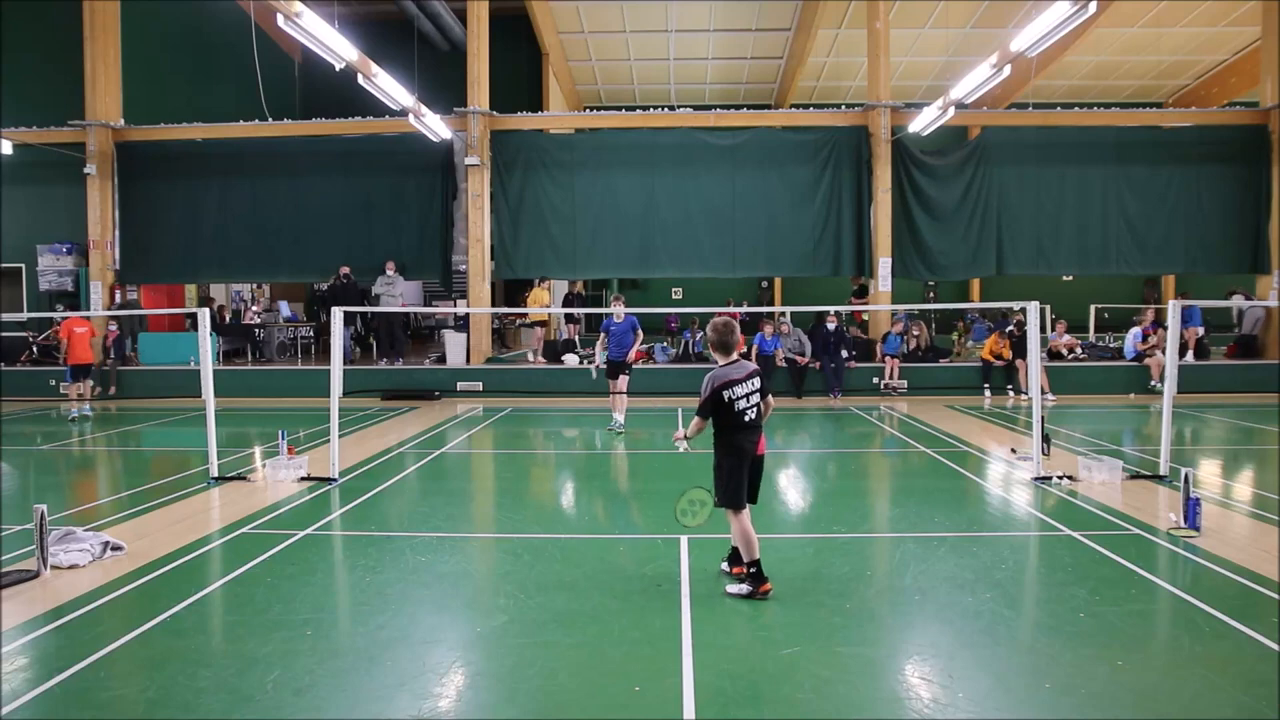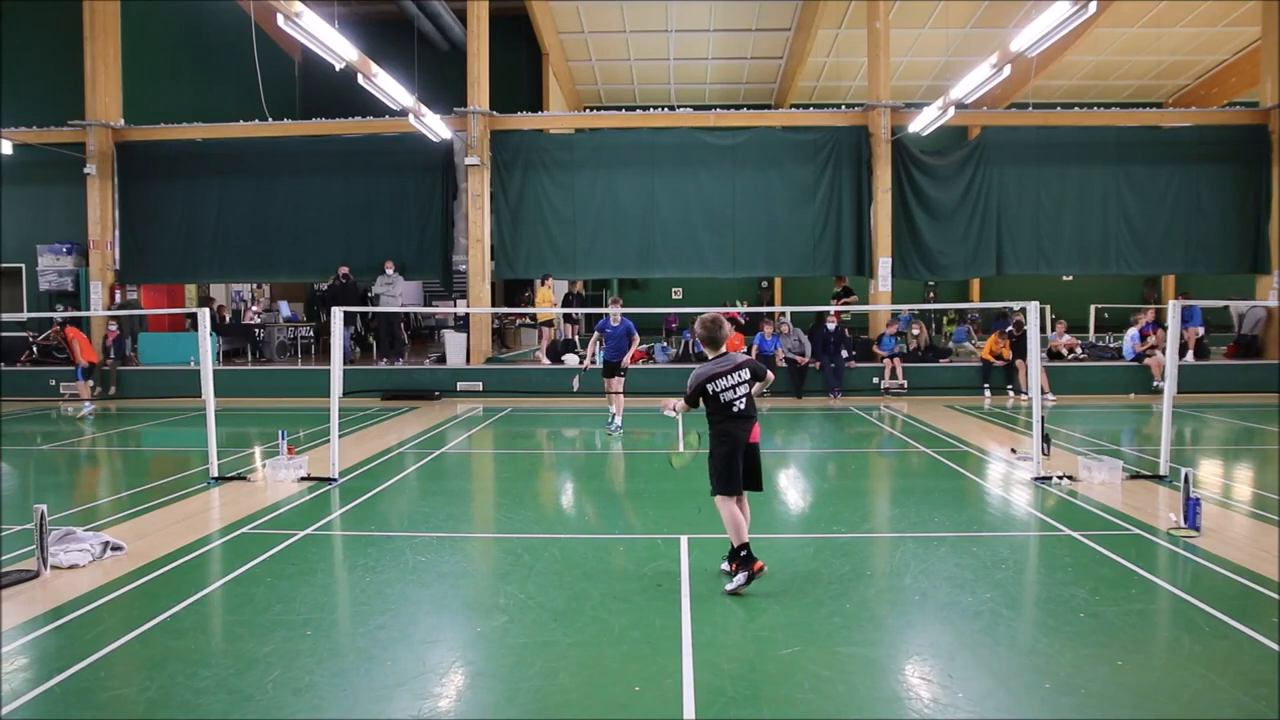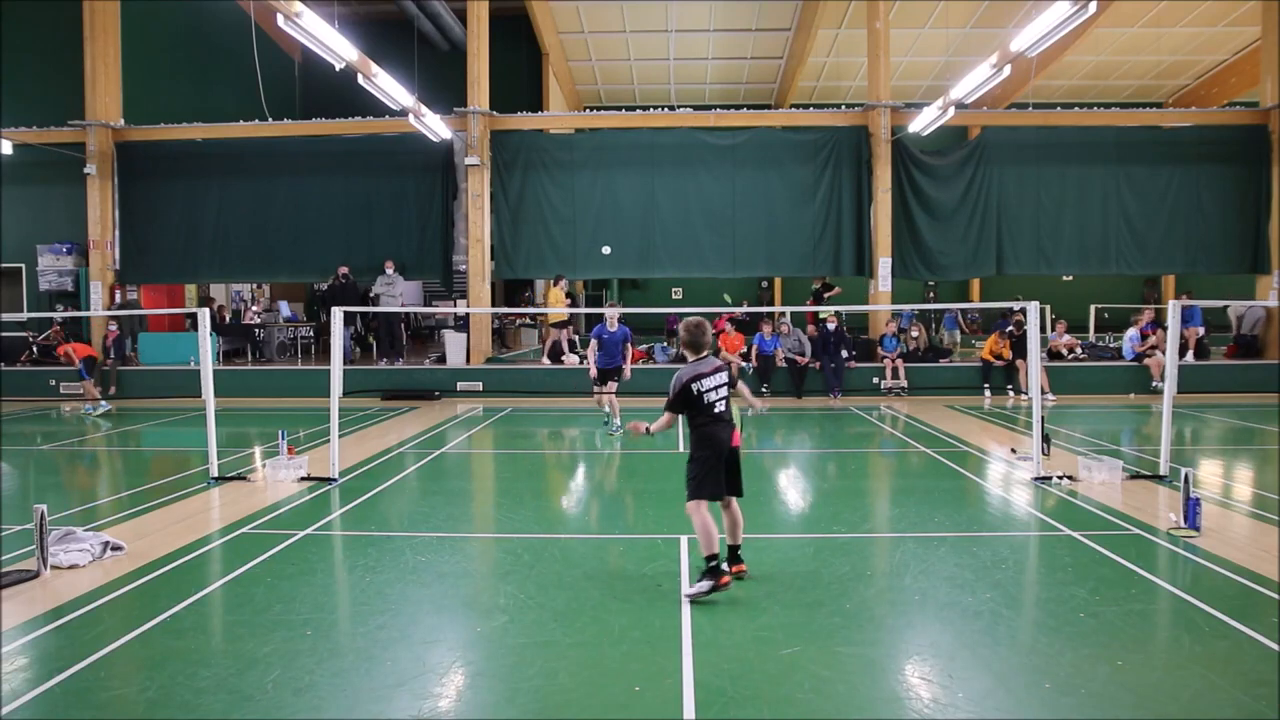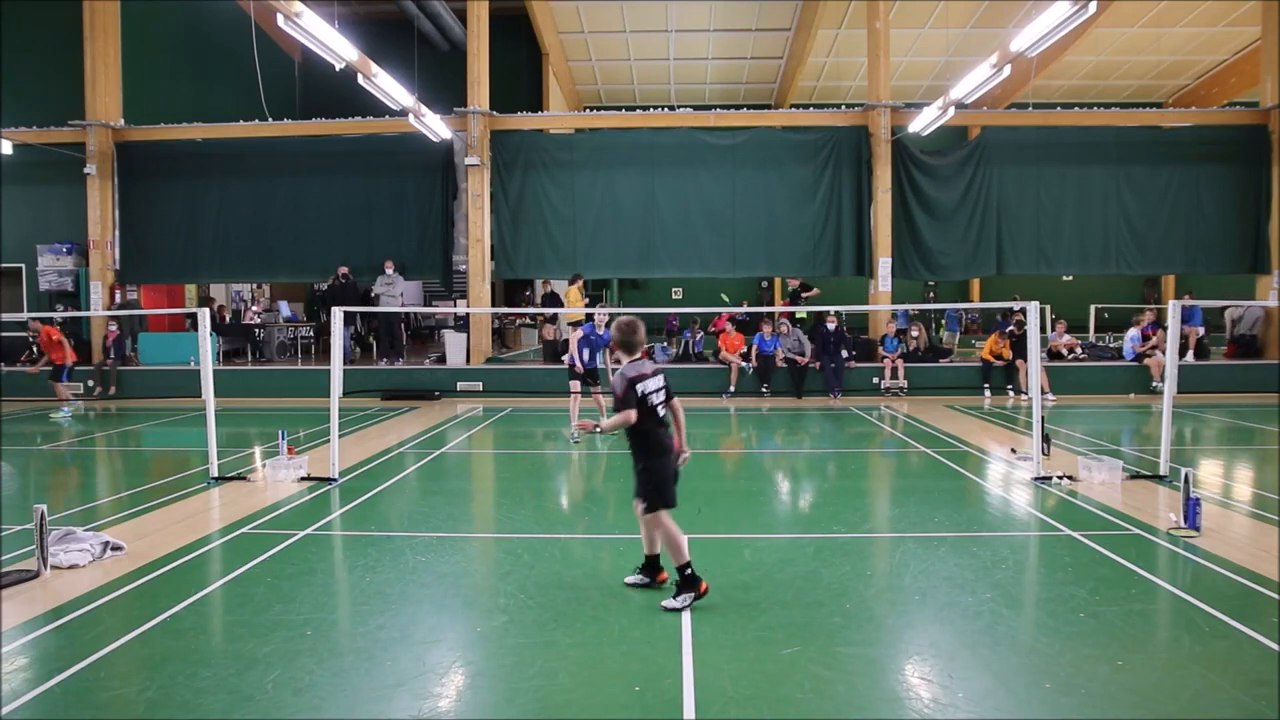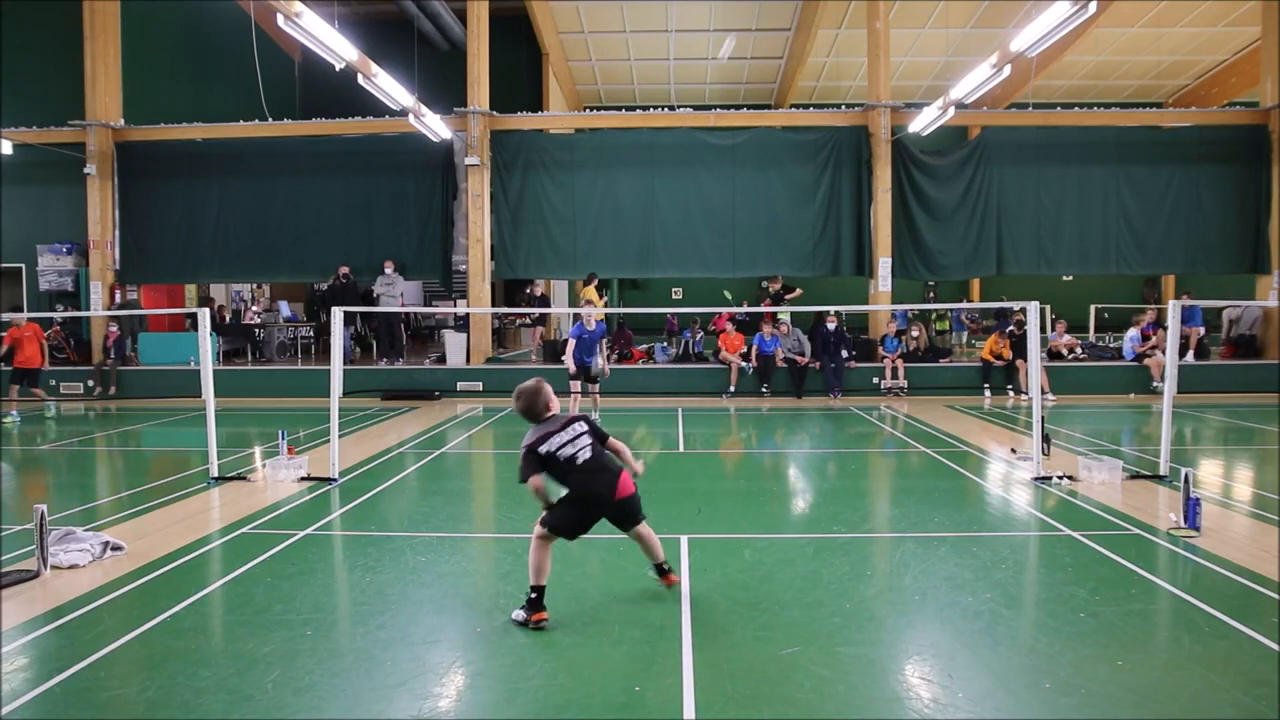
dt=0.5s
person 1, frame 1
left shoulder: (714, 380)
right shoulder: (753, 370)
left elbow: (701, 422)
right elbow: (768, 404)
left wrist: (685, 435)
left hip: (731, 450)
right hip: (755, 445)
left knee: (735, 512)
right knee: (741, 506)
left ankle: (757, 578)
right ankle: (737, 560)
person 1, frame 2
left shoulder: (700, 375)
right shoulder: (744, 361)
left elbow: (686, 407)
right elbow: (768, 379)
left wrist: (673, 405)
left hip: (725, 440)
right hip: (749, 434)
left knee: (724, 500)
right knee: (739, 496)
left ankle: (748, 560)
right ankle: (736, 556)
person 1, frame 3
left shoulder: (683, 377)
right shoulder: (720, 366)
left elbow: (670, 419)
right elbow: (737, 385)
left wrist: (648, 429)
right wrist: (753, 402)
left hip: (705, 443)
right hip: (729, 438)
left knee: (696, 506)
right knee: (728, 501)
left ankle: (714, 572)
right ankle: (735, 560)
person 1, frame 4
left shoulder: (622, 378)
right shoulder: (654, 370)
left elbow: (629, 417)
right elbow: (676, 407)
left wrist: (598, 427)
right wrist: (682, 444)
left hip: (650, 453)
right hip: (666, 446)
left knee: (655, 516)
right knee: (649, 509)
left ankle: (691, 581)
right ankle: (651, 568)
person 1, frame 5
left shoulder: (531, 443)
right shoulder: (579, 420)
left elbow: (535, 483)
right elbow: (614, 445)
left wrist: (548, 506)
right wrist: (634, 466)
left hip: (588, 495)
right hip: (618, 486)
left knee: (542, 536)
right knee: (637, 528)
left ankle: (535, 607)
right ankle: (665, 572)
